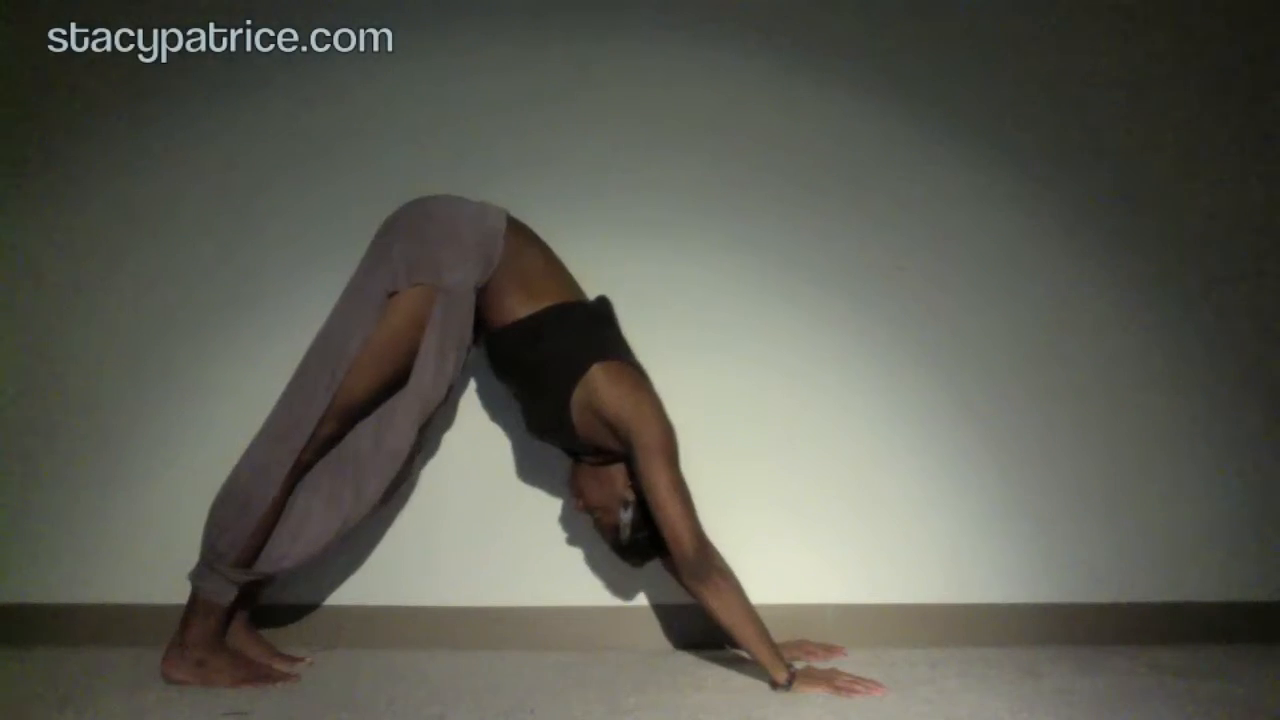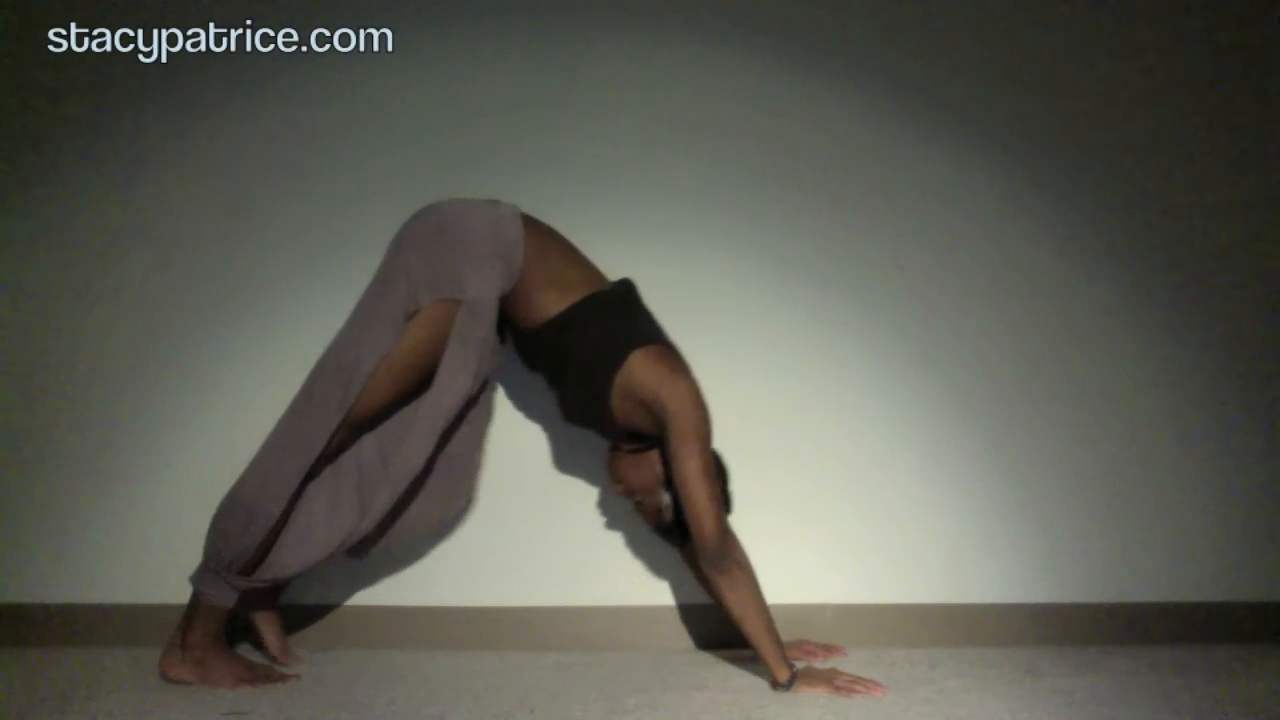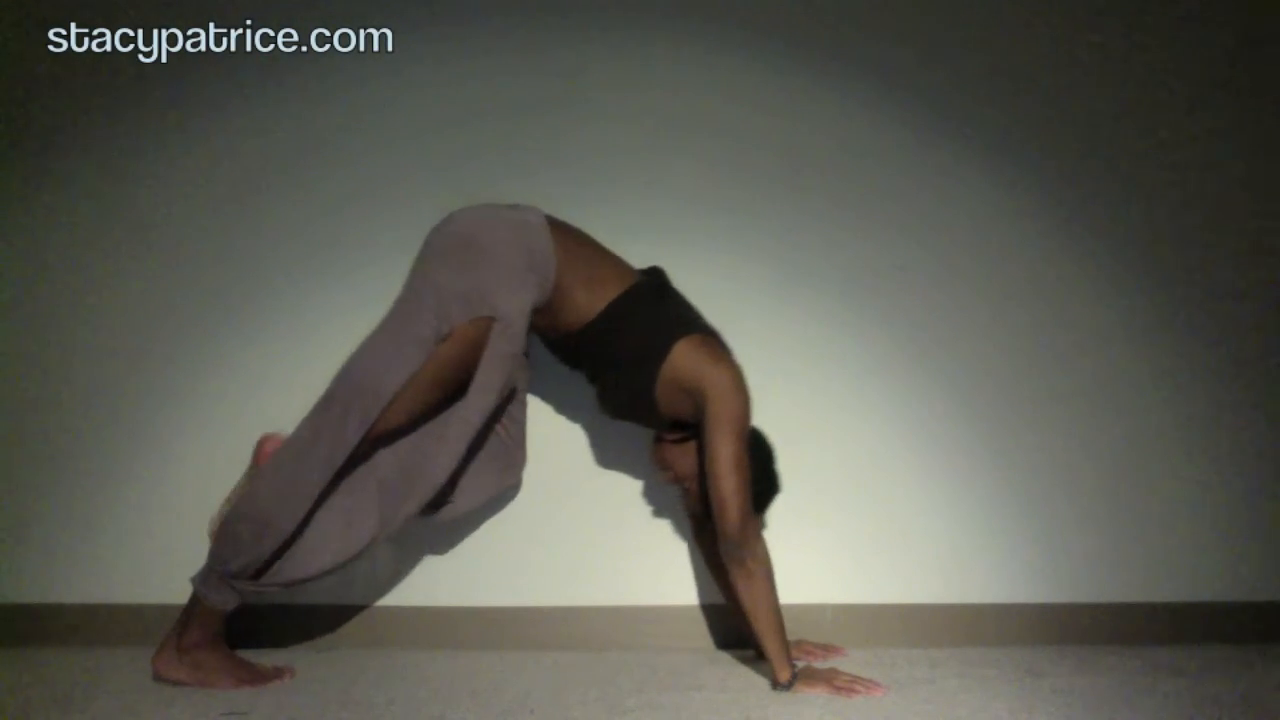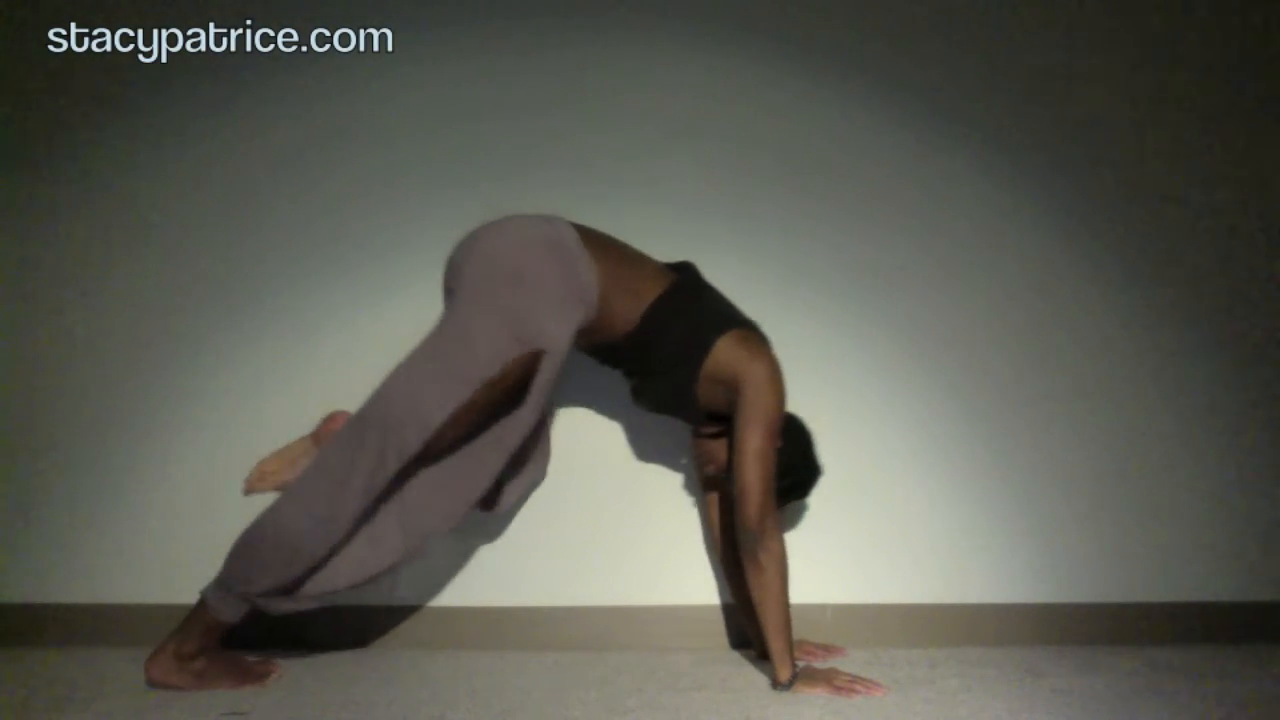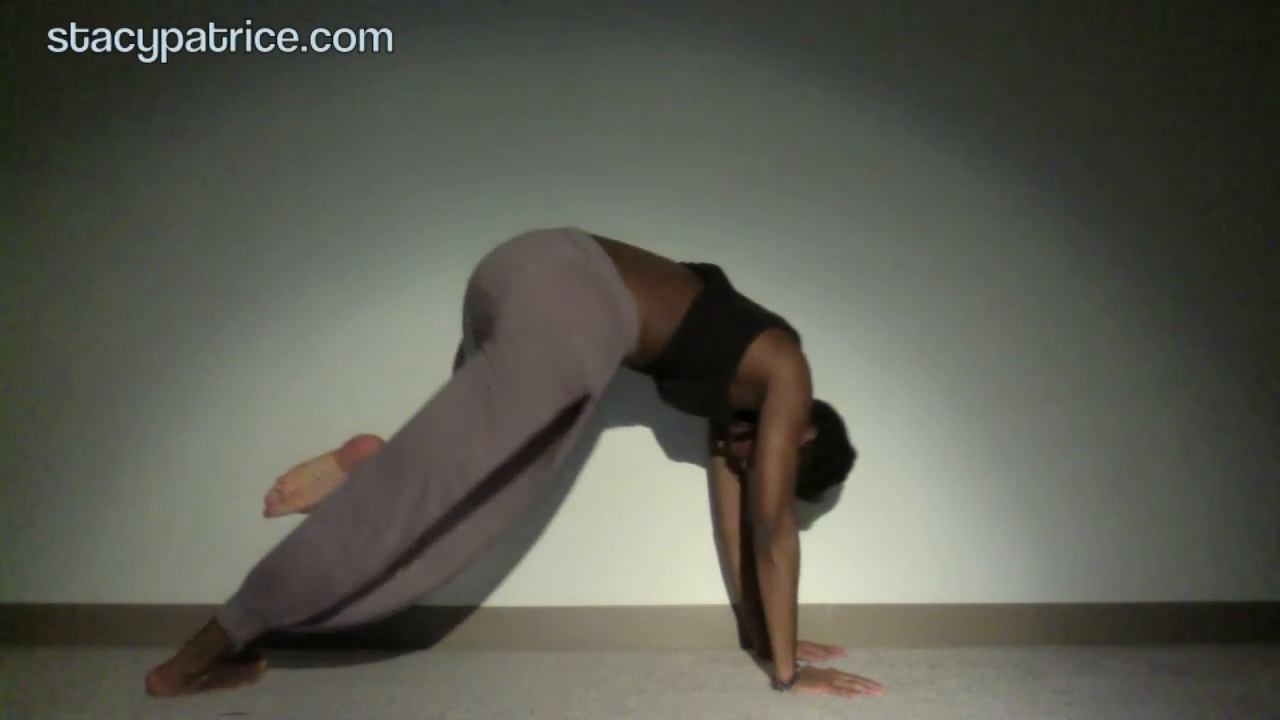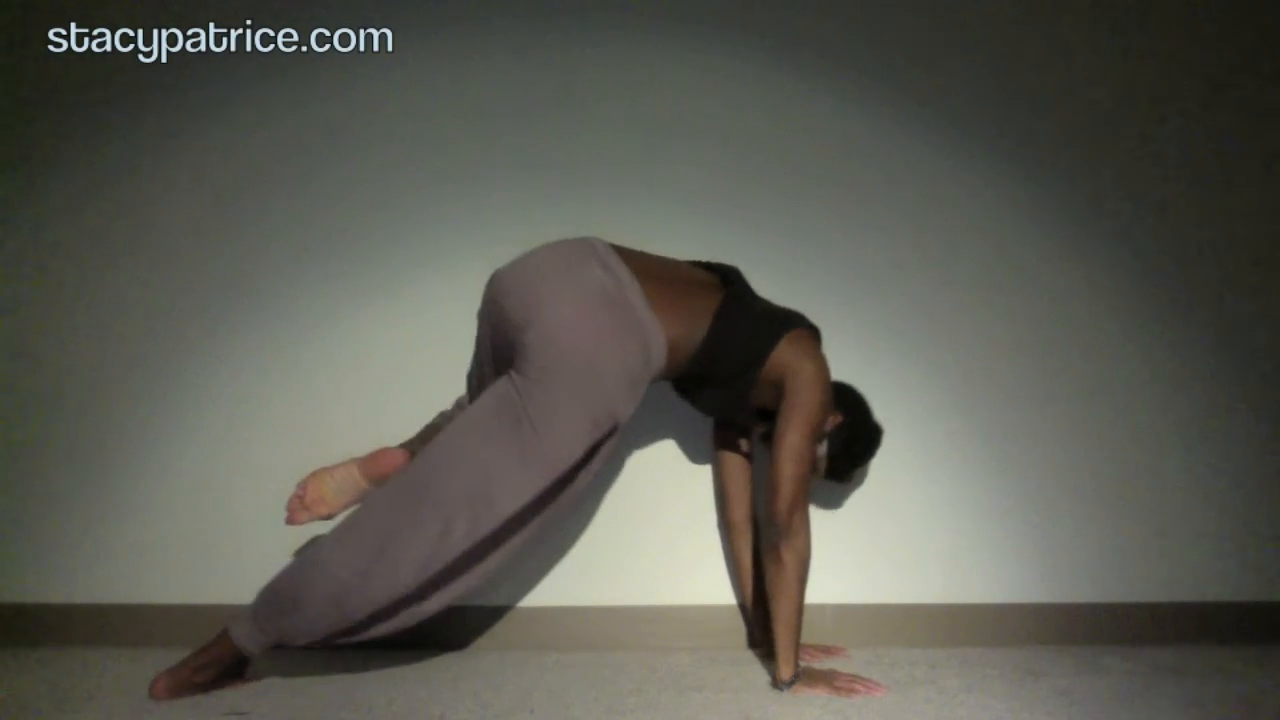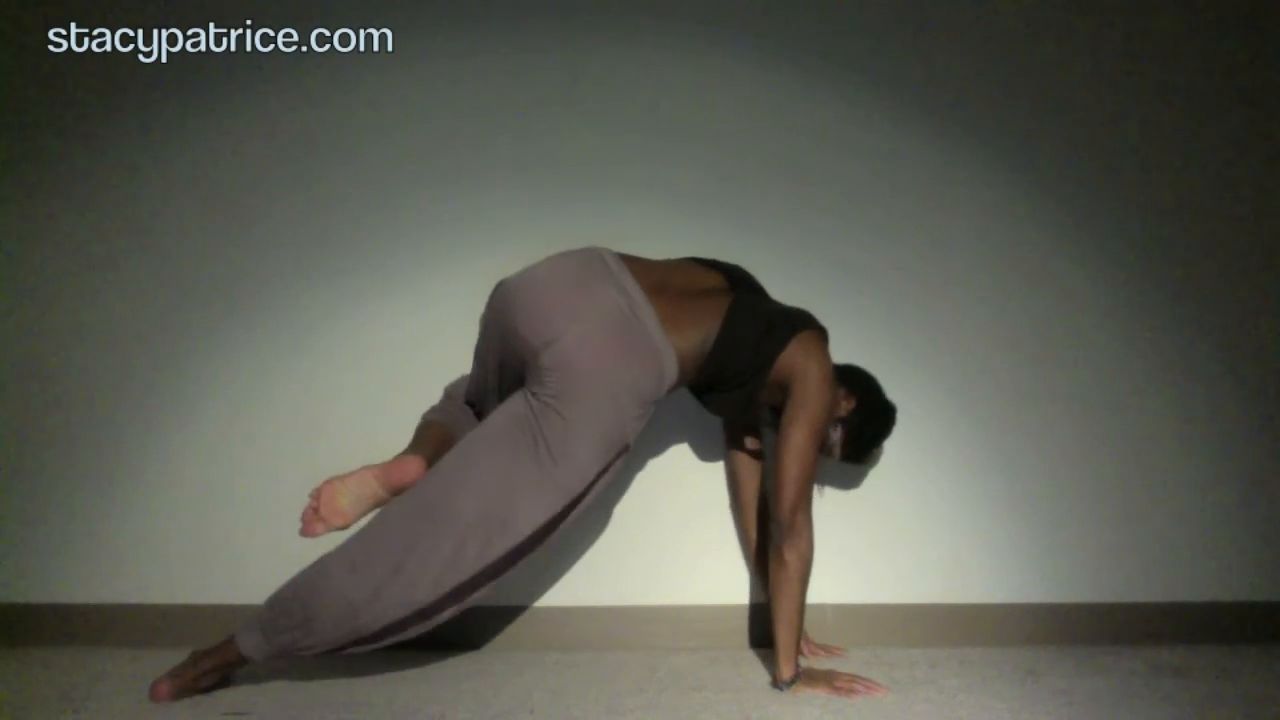
dt=0.5s
person 1, frame 1
left shoulder: (607, 428)
right shoulder: (635, 419)
left elbow: (687, 558)
right elbow: (695, 558)
left wrist: (767, 649)
right wrist: (780, 671)
left hip: (461, 279)
right hip: (446, 253)
left knee: (361, 460)
right knee: (311, 437)
left ankle: (231, 613)
right ankle: (194, 641)
person 1, frame 2
left shoulder: (642, 416)
right shoulder: (672, 403)
left elbow: (704, 547)
right elbow: (715, 547)
left wrist: (774, 647)
right wrist: (783, 672)
left hip: (476, 280)
right hip: (466, 256)
left knee: (414, 469)
right knee: (326, 439)
left ankle: (258, 585)
right ankle: (196, 639)
person 1, frame 3
left shoulder: (686, 401)
right shoulder: (715, 385)
left elbow: (716, 530)
right elbow: (738, 538)
left wrist: (770, 642)
right wrist: (787, 671)
left hip: (502, 283)
right hip: (495, 261)
left knee: (482, 468)
right knee: (353, 438)
left ankle: (296, 468)
right ankle: (190, 640)
person 1, frame 4
left shoulder: (718, 389)
right shoulder: (754, 377)
left elbow: (725, 517)
right elbow: (756, 531)
left wrist: (770, 638)
right wrist: (788, 671)
left hip: (523, 267)
right hip: (534, 280)
left knee: (498, 472)
right knee: (381, 462)
left ankle: (345, 439)
right ankle: (189, 646)
person 1, frame 5
left shoulder: (738, 382)
right shoulder: (784, 374)
left elbow: (733, 517)
right elbow: (771, 527)
left wrist: (763, 634)
right wrist: (787, 669)
left hip: (533, 268)
right hip: (566, 315)
right knee: (417, 491)
left ankle: (371, 462)
right ankle: (198, 657)
person 1, frame 6
left shoulder: (751, 360)
right shoulder: (804, 371)
left elbow: (738, 512)
right elbow: (783, 526)
left wrist: (766, 630)
right wrist: (787, 668)
left hip: (549, 274)
right hip: (591, 341)
left knee: (490, 429)
right knee: (445, 510)
left ankle: (401, 460)
right ankle: (225, 652)
person 1, frame 7
left shoulder: (760, 340)
right shoulder: (810, 369)
left elbow: (749, 489)
right elbow: (788, 524)
left wrist: (784, 617)
right wrist: (790, 668)
left hip: (558, 283)
right hip: (603, 369)
left knee: (485, 402)
right knee: (448, 531)
left ankle: (411, 464)
right ankle: (234, 651)
